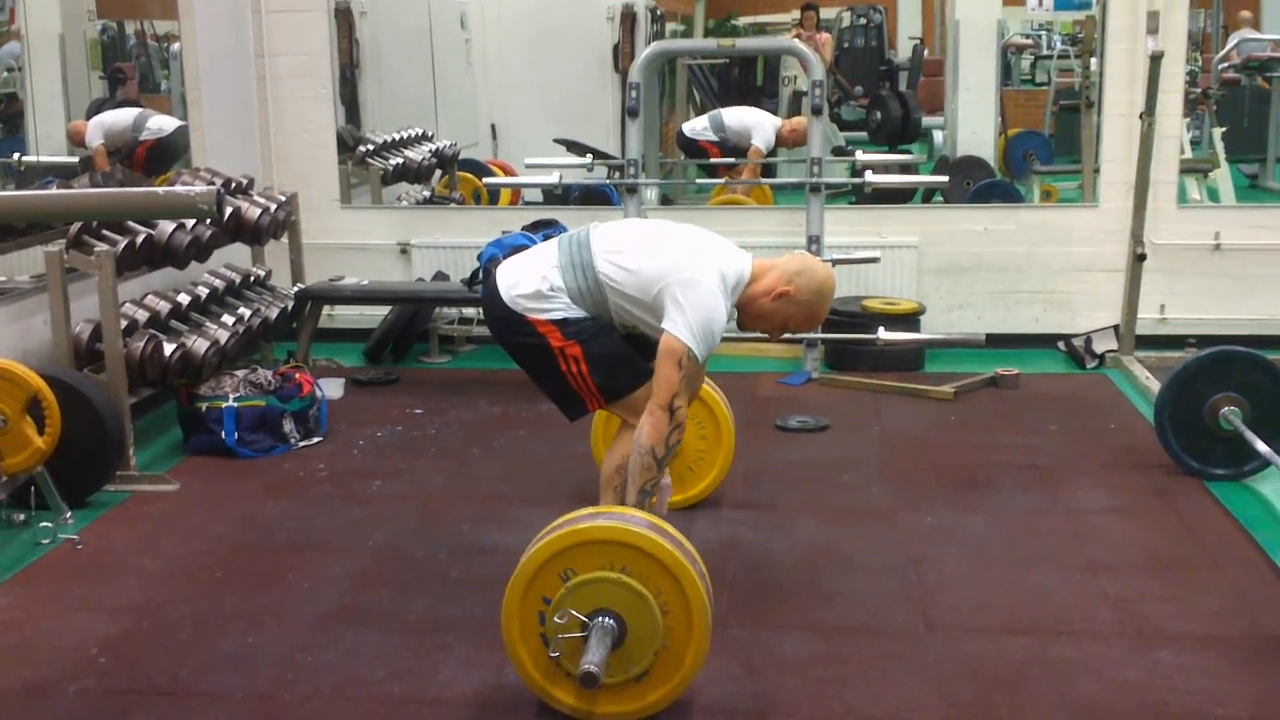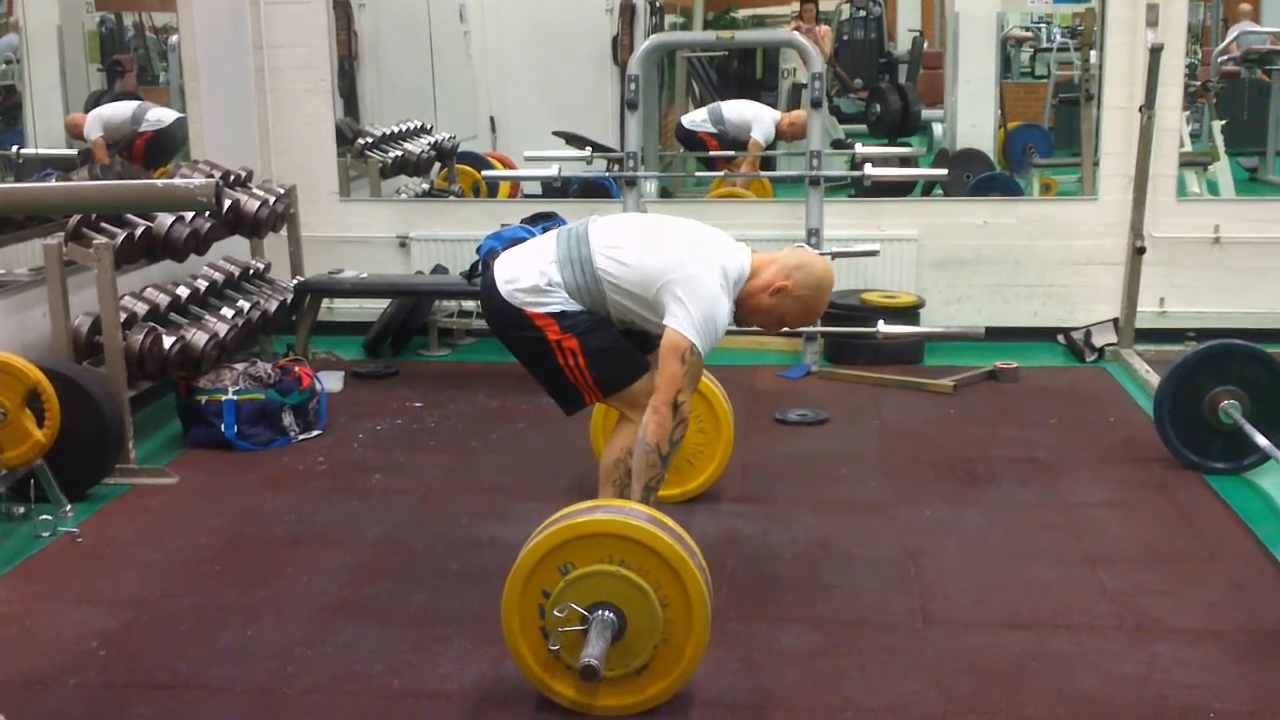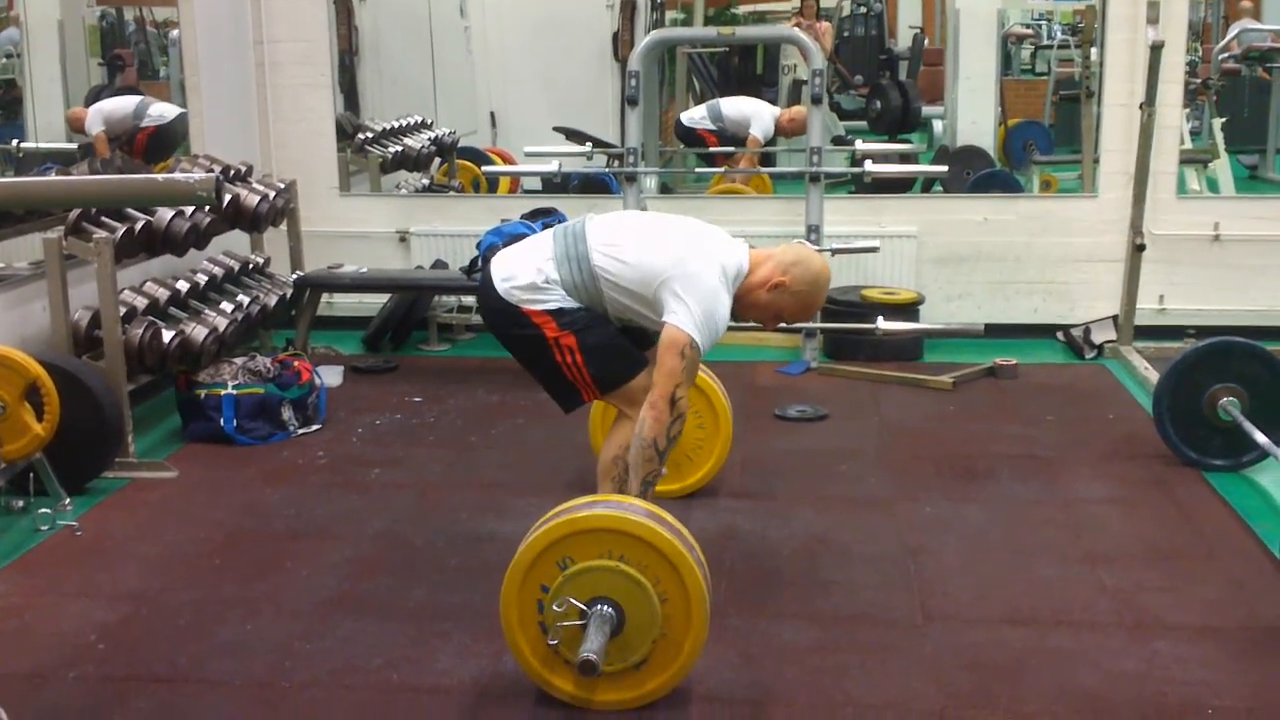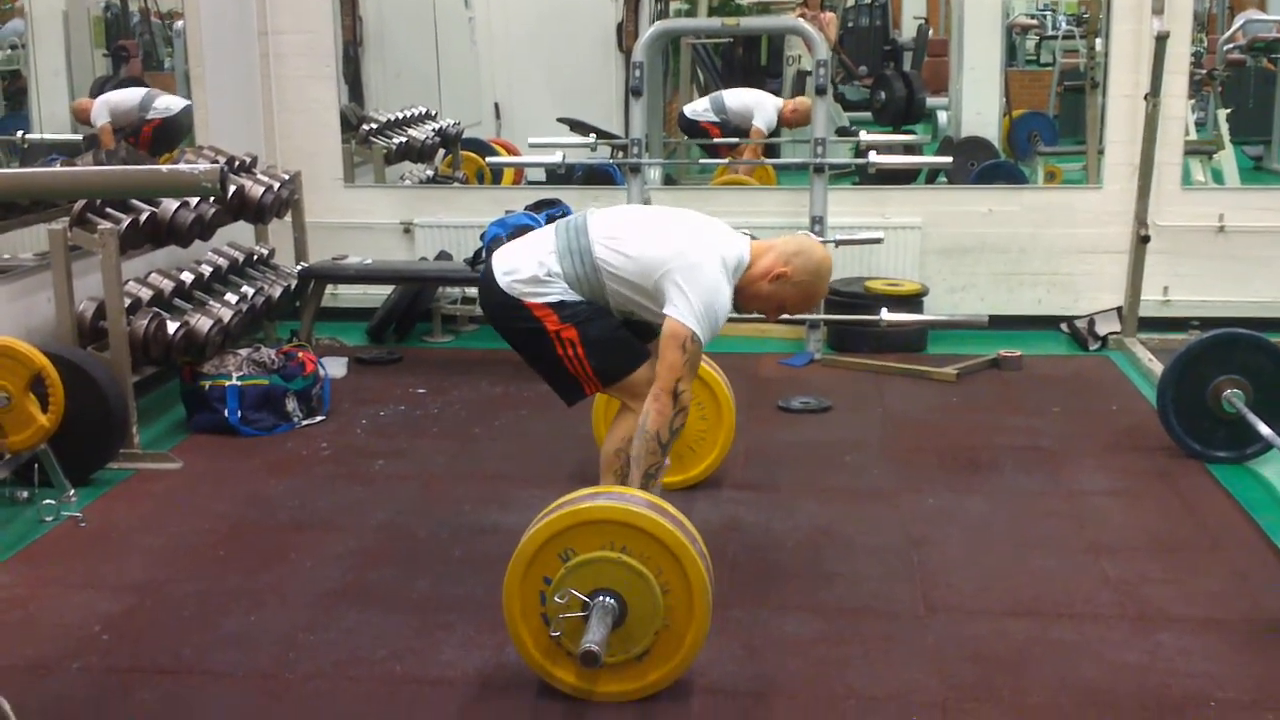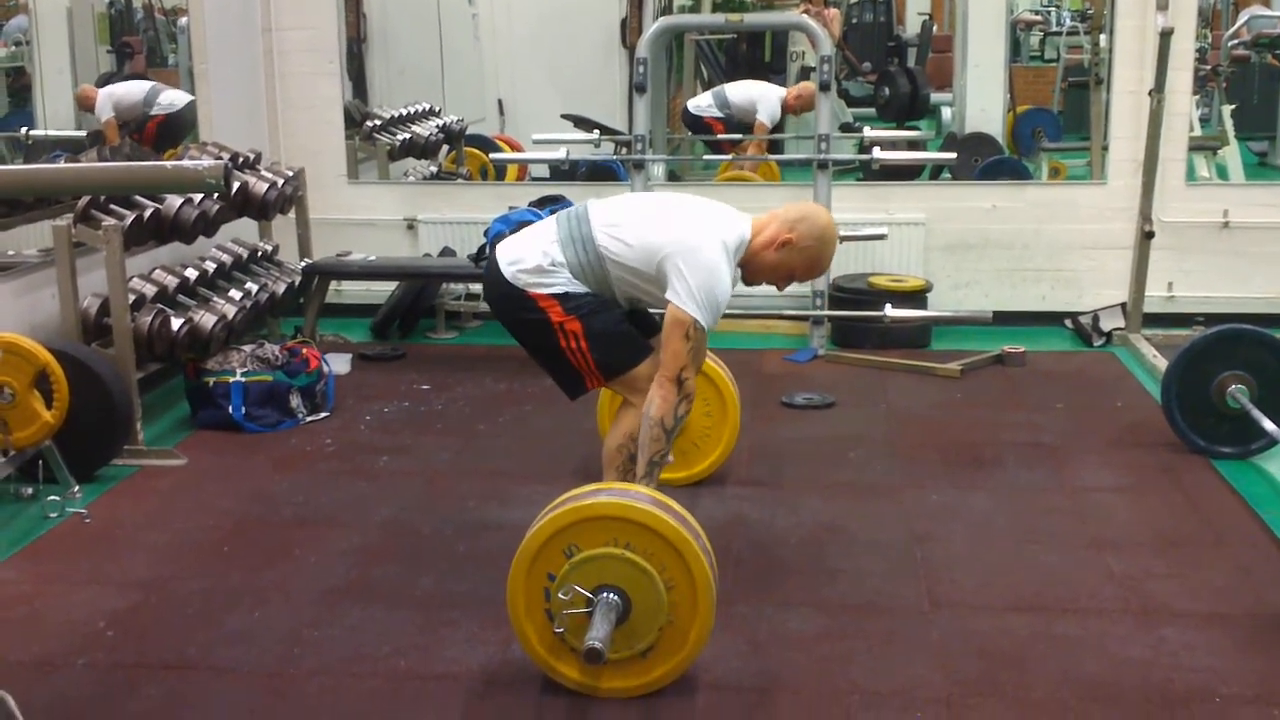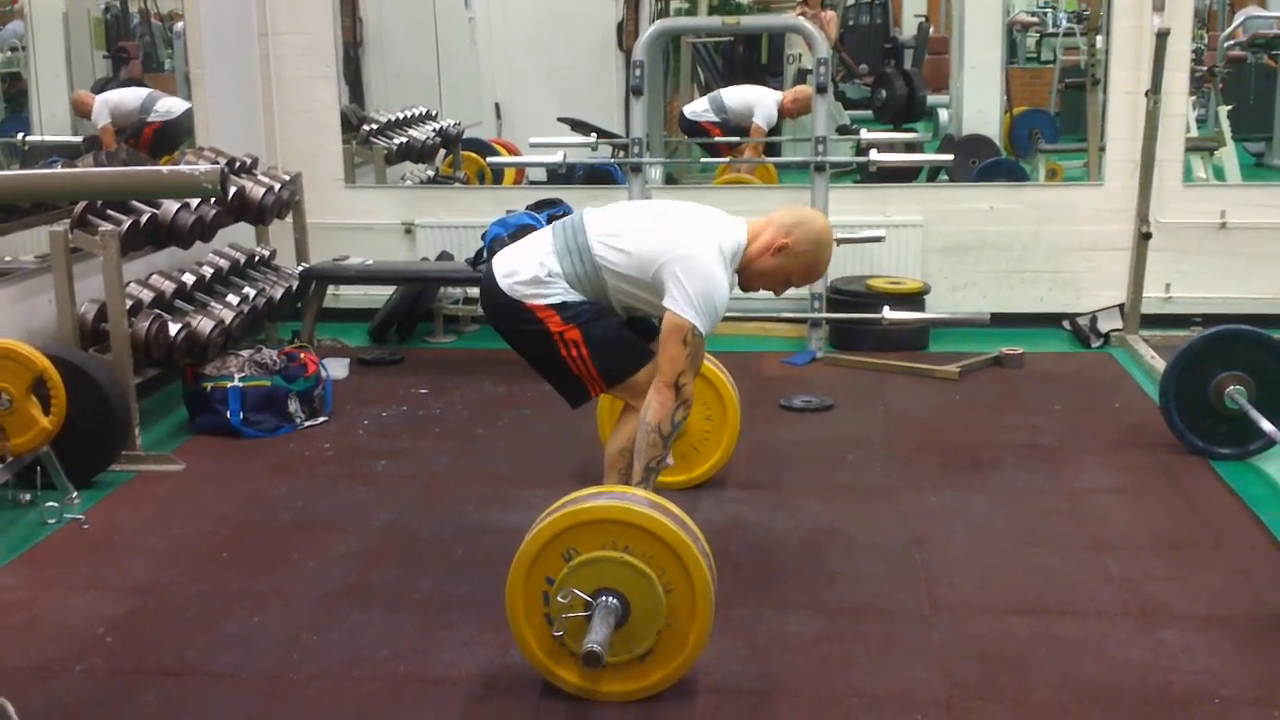
dt=0.2s
person 1, frame 1
left shoulder: (724, 264)
right shoulder: (707, 299)
right elbow: (663, 412)
left hip: (535, 280)
right hip: (527, 301)
left knee: (661, 390)
right knee: (643, 411)
person 1, frame 2
left shoulder: (724, 258)
right shoulder: (709, 296)
right elbow: (666, 409)
left hip: (536, 273)
right hip: (525, 295)
left knee: (654, 379)
right knee: (643, 406)
person 1, frame 3
left shoulder: (722, 255)
right shoulder: (708, 292)
right elbow: (663, 404)
left hip: (531, 272)
right hip: (522, 293)
left knee: (653, 379)
right knee: (641, 402)
person 1, frame 4
left shoulder: (721, 245)
right shoulder: (708, 283)
right elbow: (667, 397)
left hip: (533, 268)
right hip: (524, 288)
left knee: (653, 369)
right knee: (643, 395)
person 1, frame 5
left shoulder: (723, 228)
right shoulder: (709, 264)
right elbow: (672, 383)
right wrist: (644, 489)
left hip: (538, 260)
right hip: (529, 279)
left knee: (657, 362)
right knee: (644, 390)
person 1, frame 6
left shoulder: (719, 234)
right shoulder: (706, 272)
right elbow: (670, 389)
left hip: (535, 272)
right hip: (526, 290)
left knee: (653, 377)
right knee: (647, 393)
